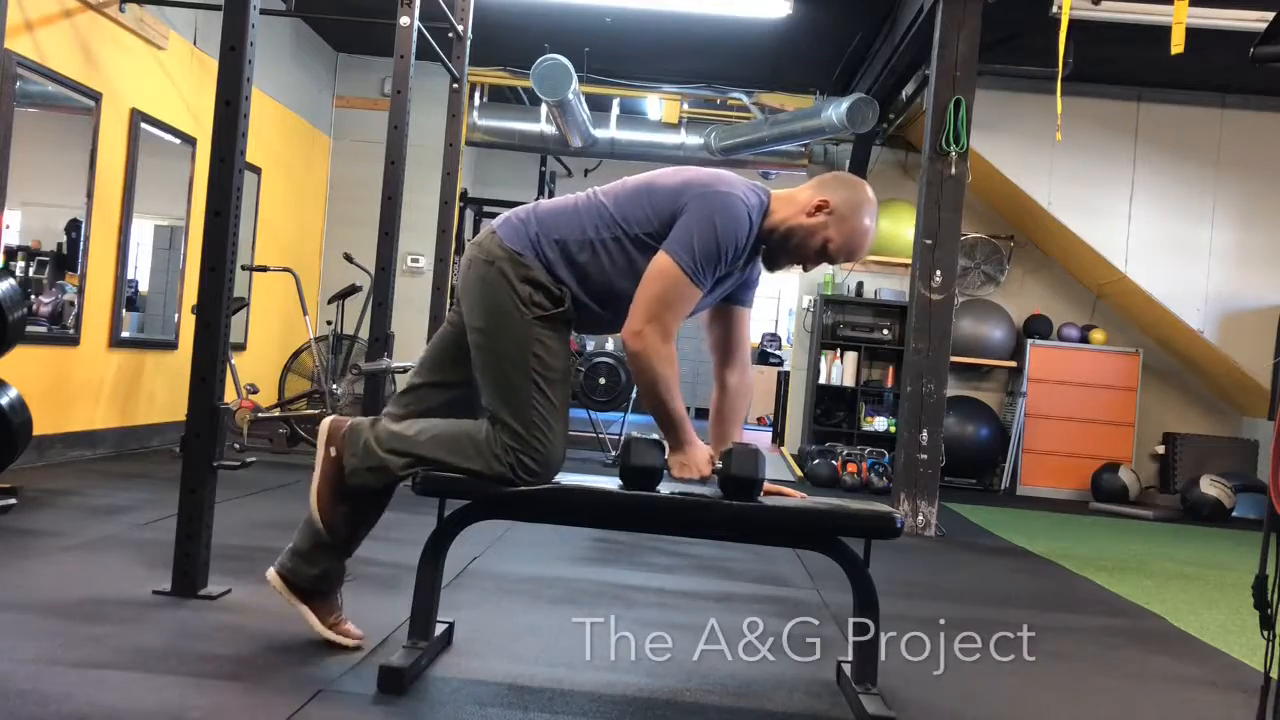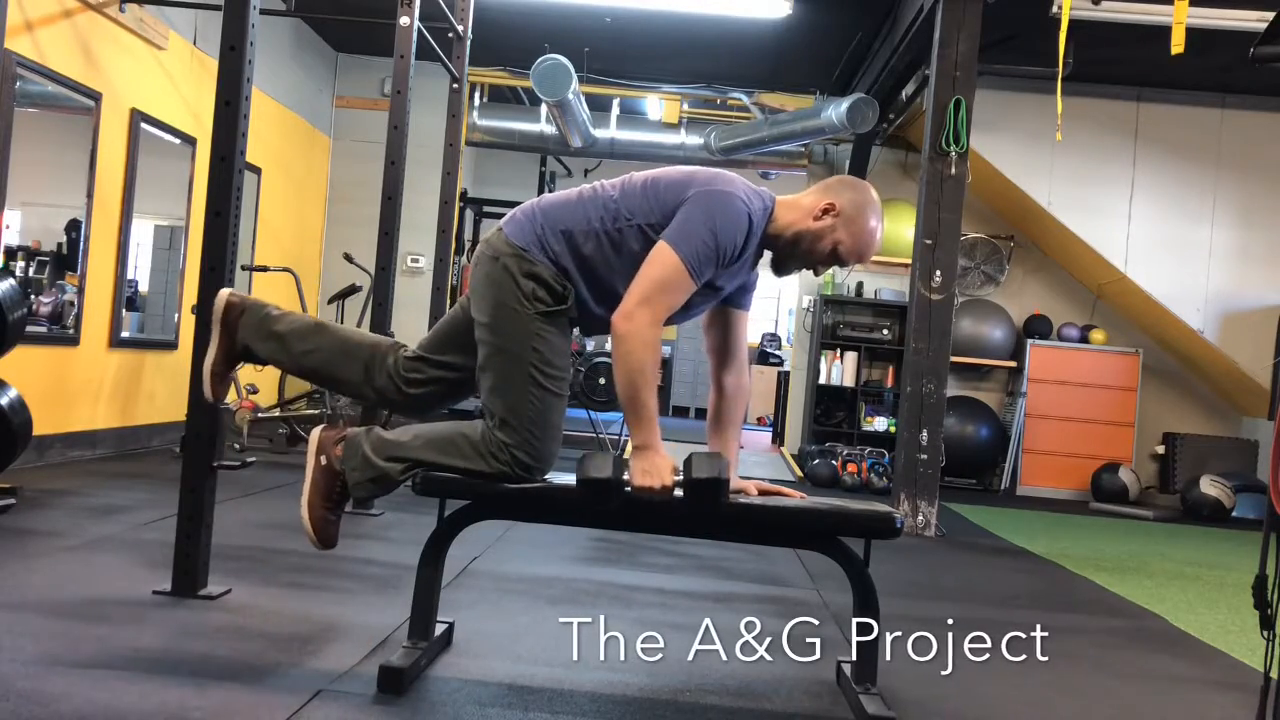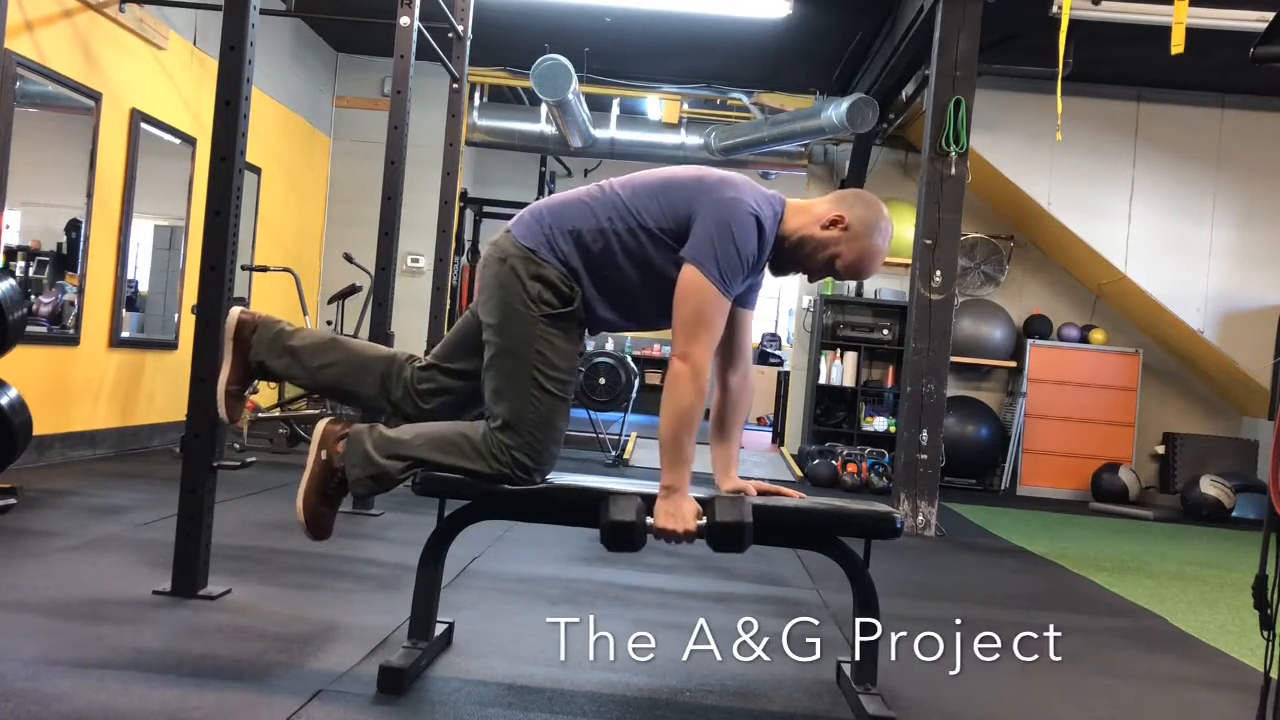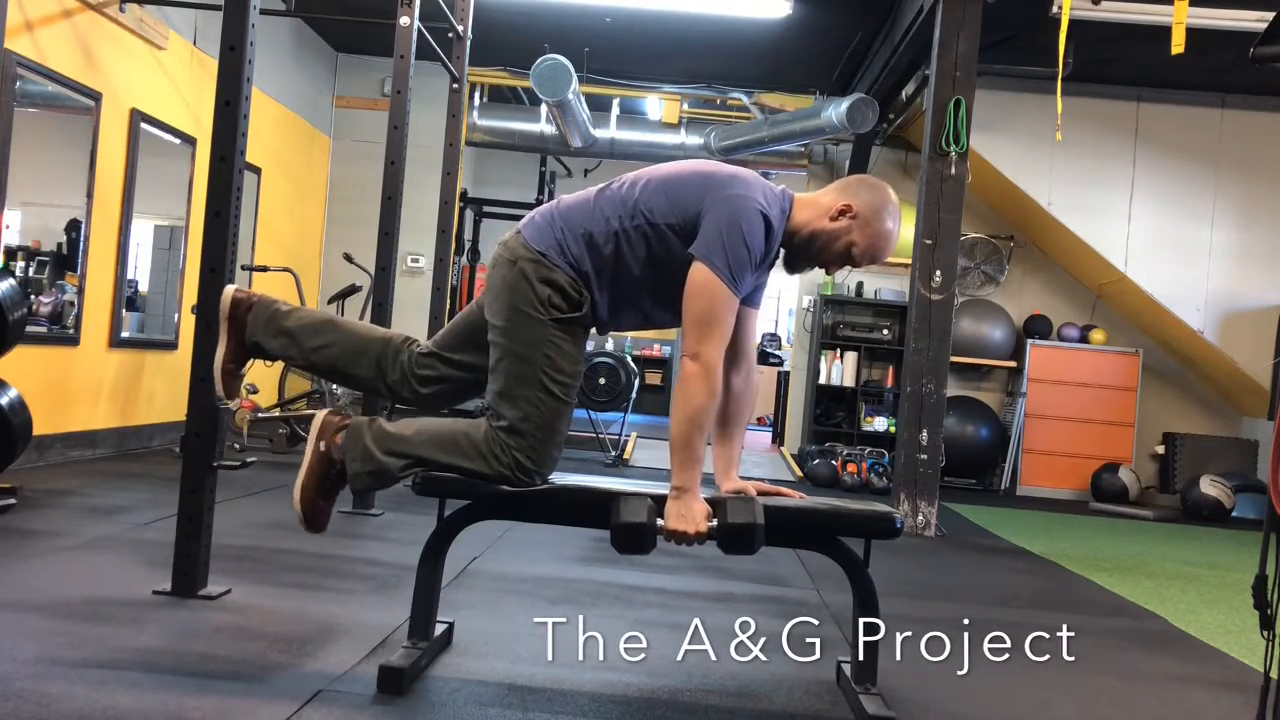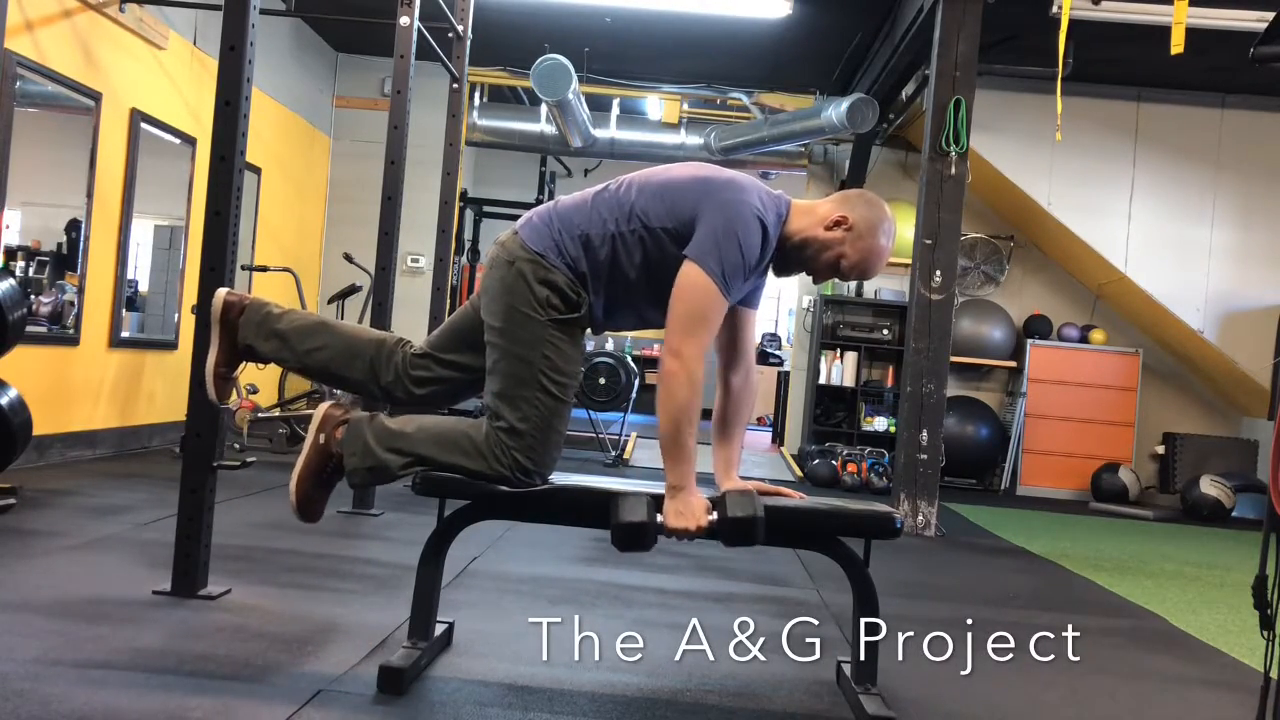
dt=1s
person 1, frame 1
left shoulder: (751, 244)
right shoulder: (728, 213)
left elbow: (732, 366)
right elbow: (643, 333)
right wrist: (683, 443)
left hip: (510, 273)
right hip: (518, 270)
left knee: (418, 419)
right knee: (528, 454)
left ankle: (310, 571)
right ankle: (355, 444)
person 1, frame 2
left shoulder: (749, 248)
right shoulder: (729, 212)
left elbow: (730, 367)
right elbow: (633, 320)
left wrist: (727, 468)
right wrist: (646, 450)
left hip: (525, 275)
right hip: (529, 267)
left knee: (408, 382)
right knee: (523, 450)
left ankle: (250, 325)
right ankle: (348, 457)
person 1, frame 3
left shoulder: (757, 243)
right shoulder: (739, 220)
left elbow: (735, 367)
right elbow: (690, 361)
left wrist: (728, 474)
right wrist: (673, 491)
left hip: (536, 276)
right hip: (539, 269)
left knee: (422, 394)
right knee: (524, 452)
left ankle: (261, 341)
right ankle: (351, 453)
person 1, frame 4
left shoulder: (764, 236)
right shoulder: (746, 216)
left elbow: (738, 366)
right elbow: (700, 361)
left wrist: (728, 474)
right wrist: (684, 494)
left hip: (541, 276)
right hip: (547, 272)
left knee: (418, 378)
right knee: (522, 454)
left ankle: (255, 319)
right ankle: (349, 447)
person 1, frame 5
left shoulder: (763, 241)
right shoulder: (743, 220)
left elbow: (738, 369)
right elbow: (681, 354)
left wrist: (728, 474)
right wrist: (680, 488)
left hip: (539, 278)
right hip: (544, 270)
left knee: (412, 379)
right knee: (522, 455)
left ankle: (247, 321)
right ankle: (349, 441)
